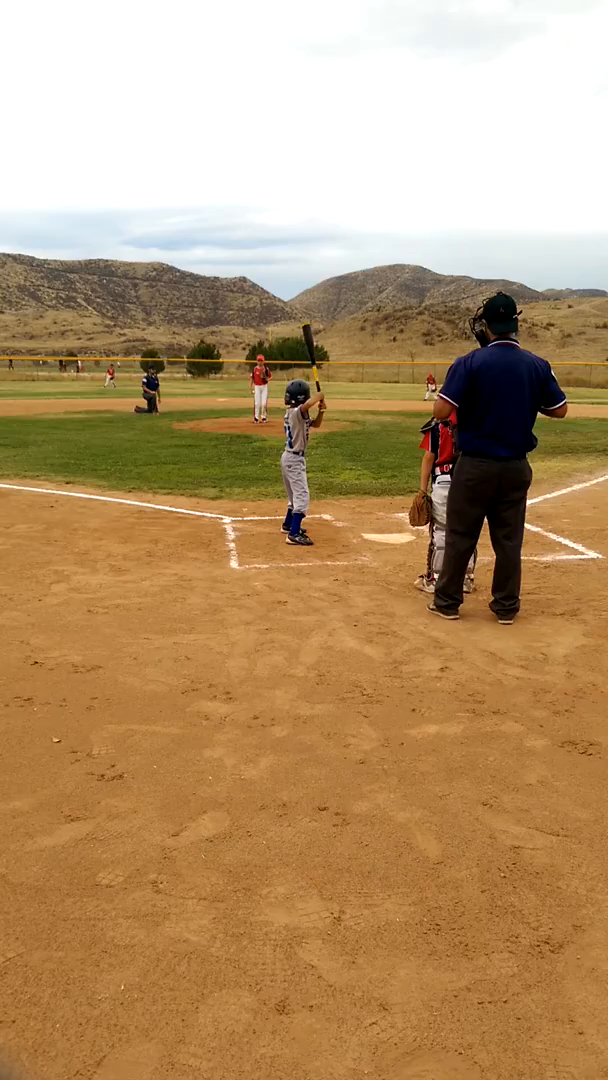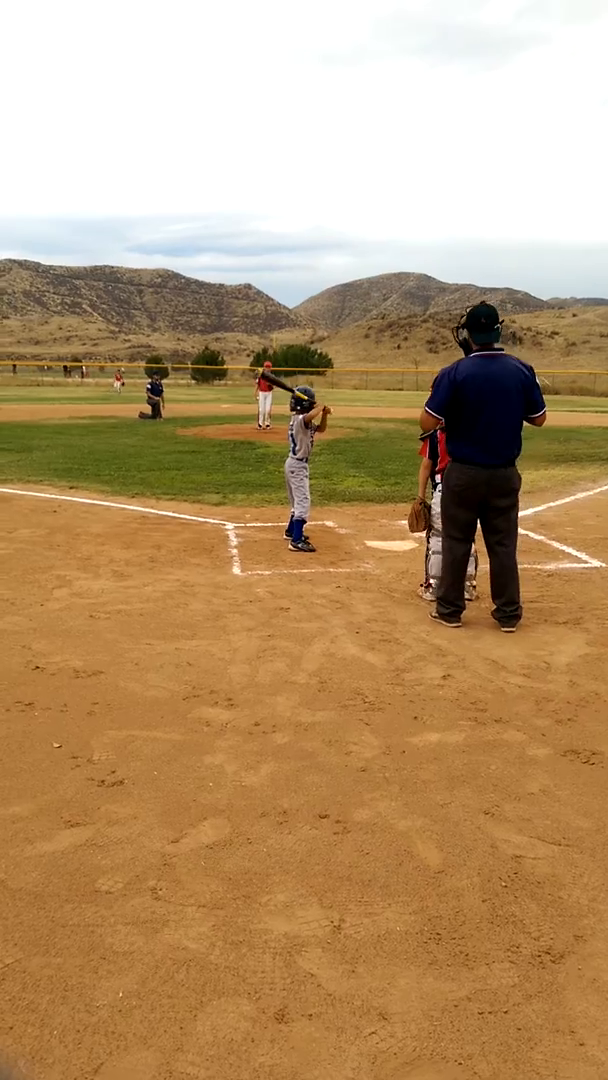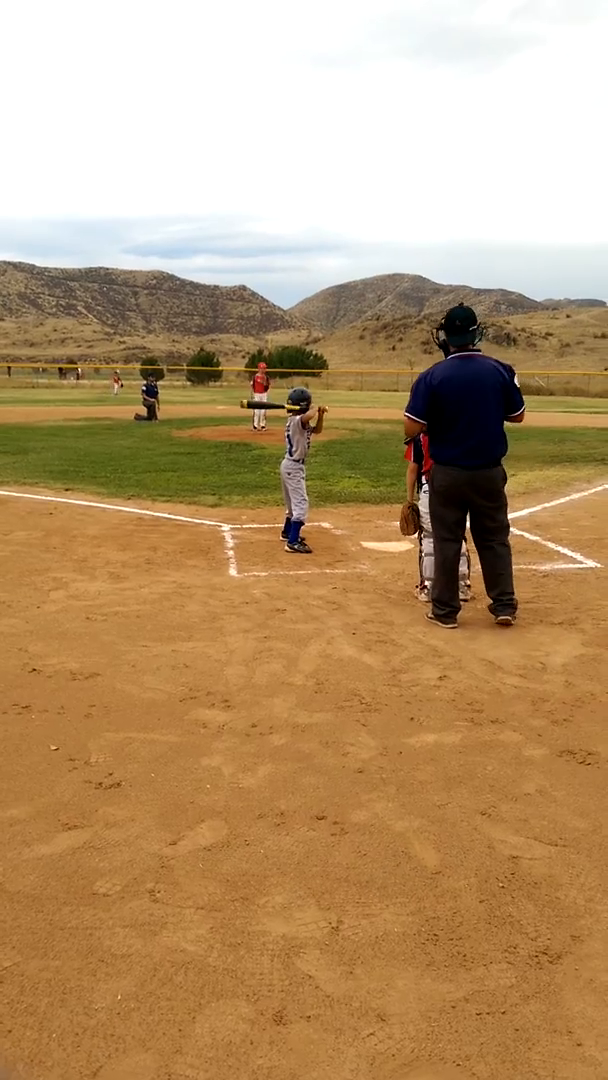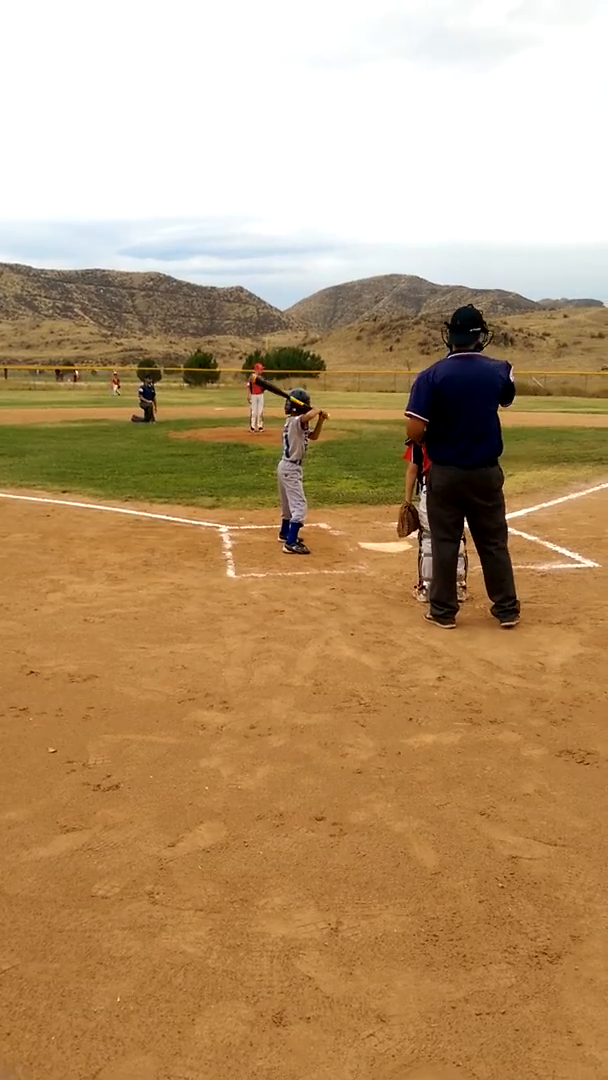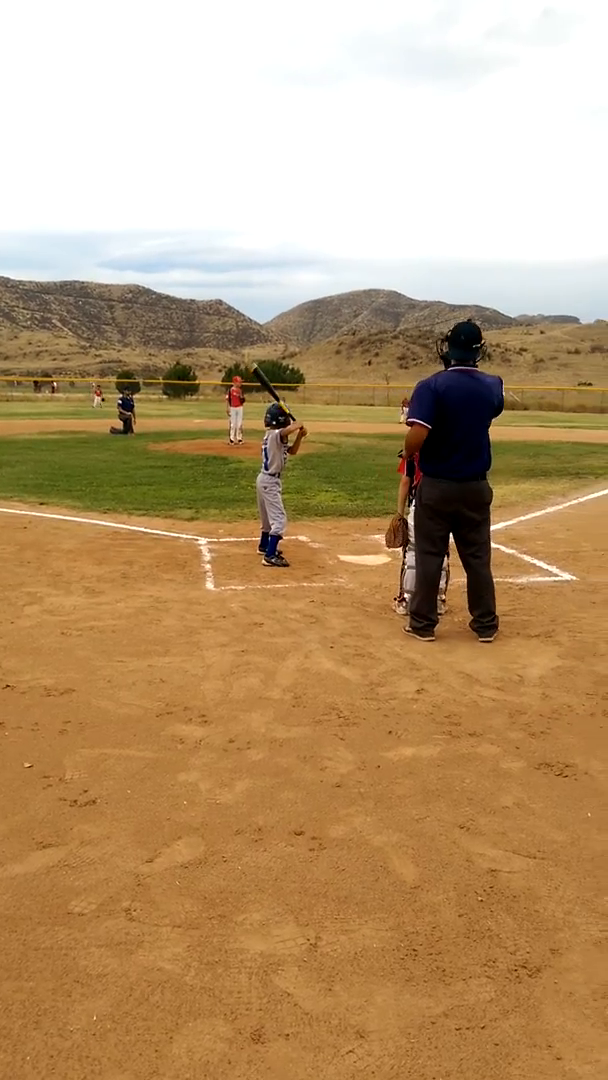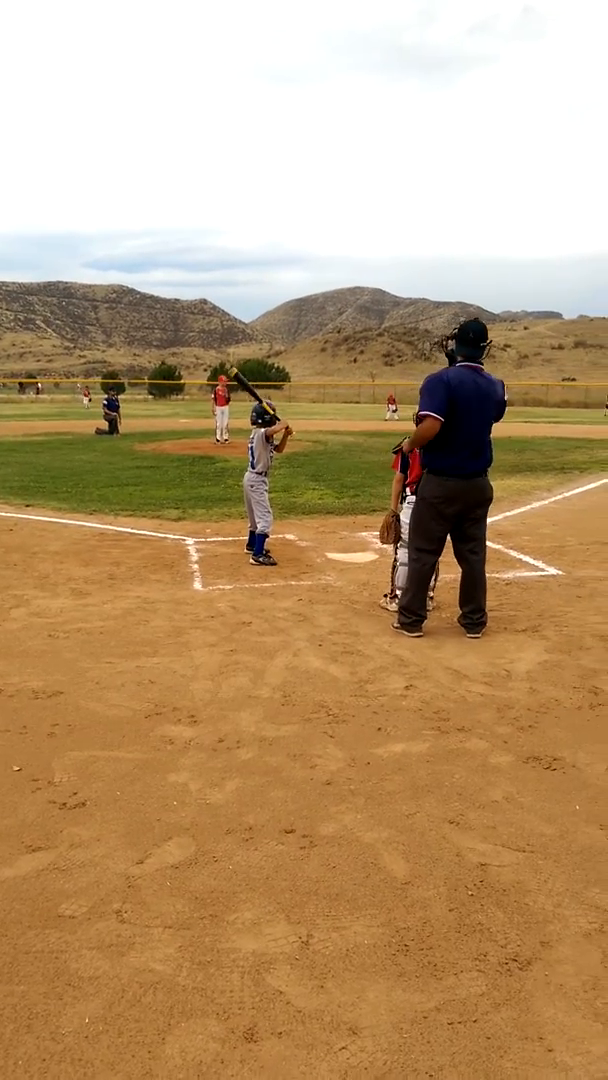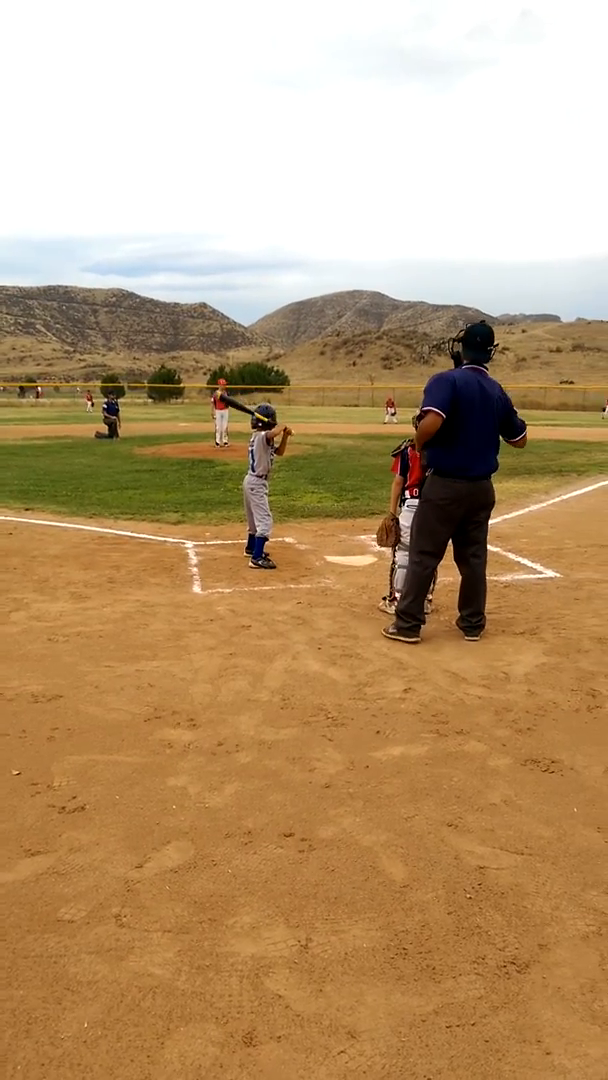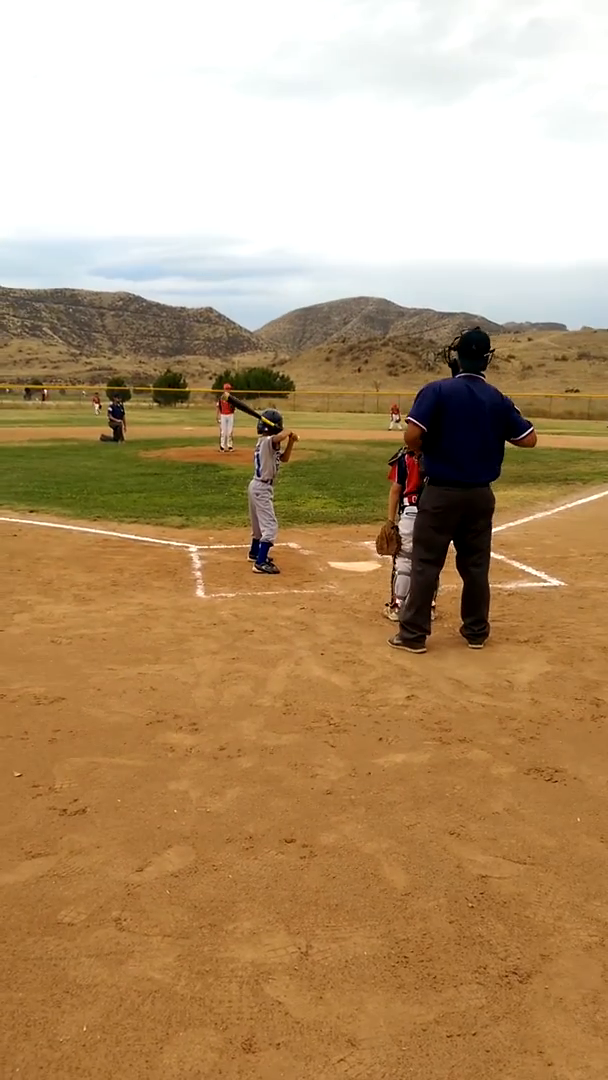
dt=0.3s
person 1, frame 1
left shoulder: (470, 362)
right shoulder: (537, 365)
left elbow: (441, 411)
right elbow: (559, 410)
left wrist: (457, 400)
left hip: (475, 465)
right hip: (515, 466)
left knee: (460, 536)
right knee: (509, 538)
left ankle: (447, 601)
right ankle: (507, 606)
person 1, frame 2
left shoulder: (455, 373)
right shoulder: (522, 371)
left elbow: (427, 423)
right elbow: (539, 419)
left hip: (463, 473)
right hip: (504, 473)
left knee: (456, 542)
right knee: (503, 545)
left ankle: (449, 609)
right ankle: (508, 613)
person 1, frame 3
left shoulder: (432, 377)
right shoulder: (501, 371)
left elbow: (412, 429)
right elbow: (517, 415)
left hip: (448, 474)
right hip: (489, 472)
left knee: (447, 543)
right knee: (495, 539)
left ankle: (445, 610)
right ankle: (504, 604)
person 1, frame 4
left shoulder: (432, 376)
right shoulder: (498, 371)
left elbow: (415, 430)
left wrist: (429, 438)
left hip: (446, 474)
right hip: (486, 472)
left knee: (445, 543)
right knee: (494, 541)
left ankle: (443, 610)
right ankle: (507, 609)
person 1, frame 5
left shoulder: (432, 386)
right shoulder: (492, 386)
left elbow: (417, 435)
left wrist: (408, 452)
left hip: (437, 486)
right hip: (476, 486)
left knee: (429, 556)
right knee: (478, 557)
left ankle: (423, 623)
right ankle: (485, 624)
person 1, frame 6
left shoulder: (441, 380)
right shoulder: (495, 386)
left elbow: (430, 428)
left wrist: (409, 444)
left hip: (440, 483)
right hip: (477, 483)
left knee: (424, 553)
right knee: (473, 553)
left ankle: (411, 619)
right ankle: (474, 620)
person 1, frame 7
left shoulder: (447, 380)
right shoulder: (498, 393)
left elbow: (430, 424)
right elbow: (520, 440)
left wrist: (418, 443)
left hip: (445, 484)
right hip: (481, 487)
left knee: (424, 555)
right knee: (474, 556)
left ankle: (407, 624)
right ankle: (472, 623)
person 1, frame 8
left shoulder: (437, 390)
right shoulder: (498, 399)
left elbow: (412, 435)
right elbow: (529, 438)
left wrist: (424, 449)
left hip: (441, 493)
right hip: (480, 495)
left knee: (426, 565)
right knee: (476, 565)
left ankle: (413, 634)
right ankle: (476, 630)
